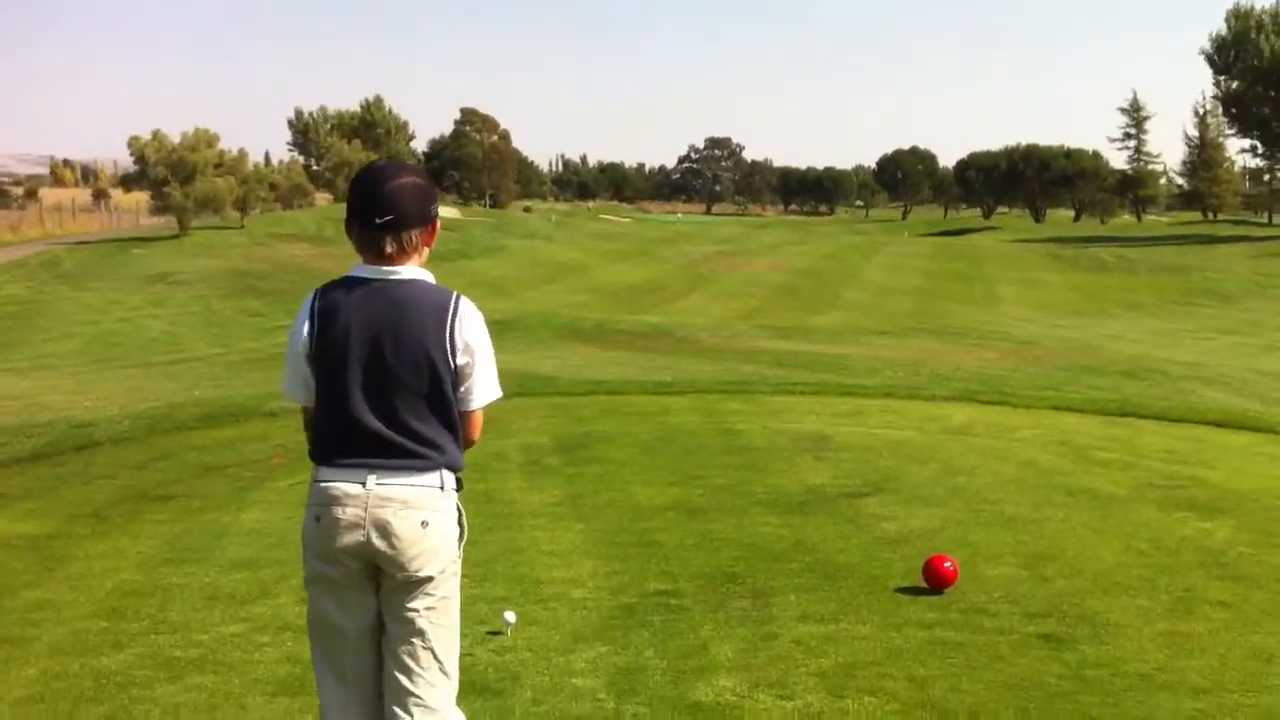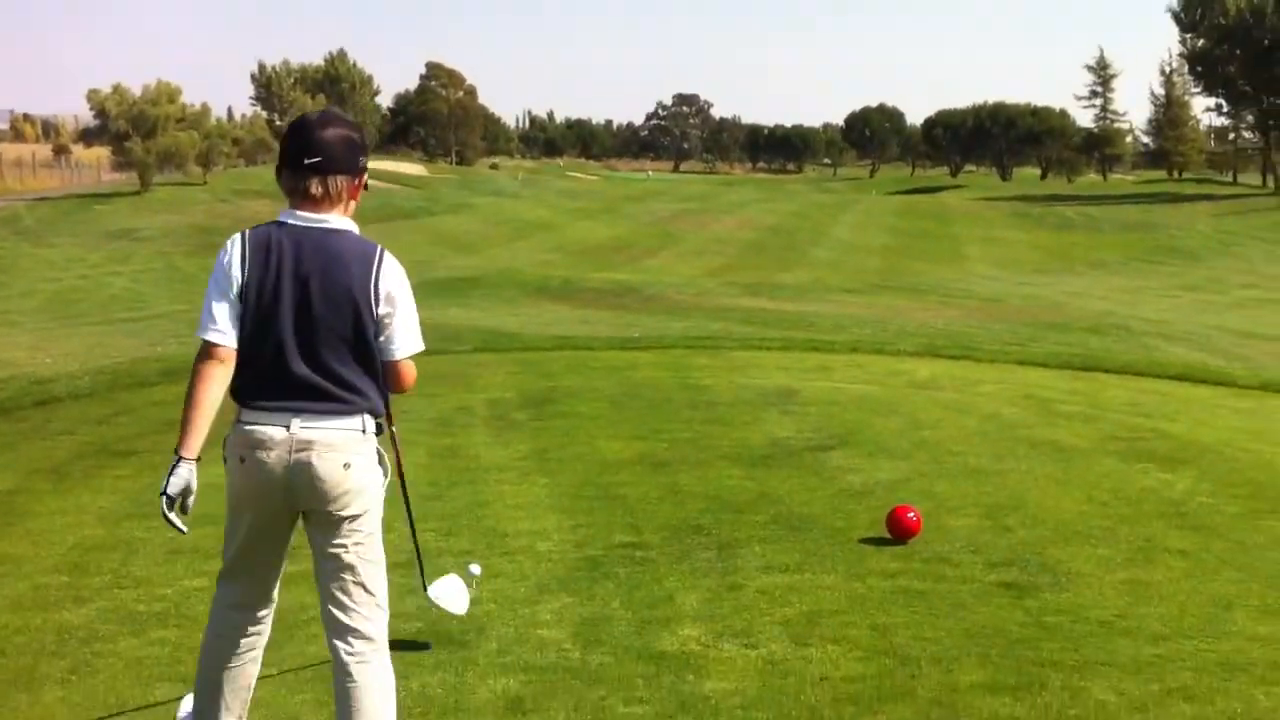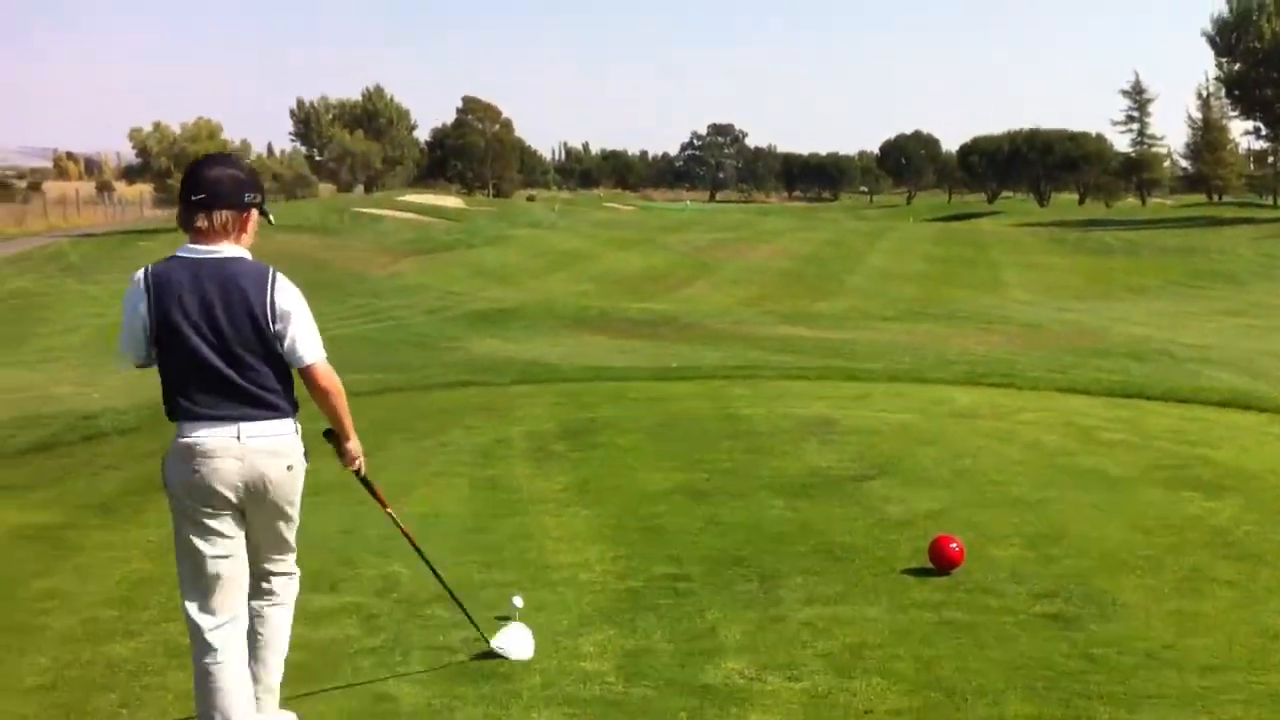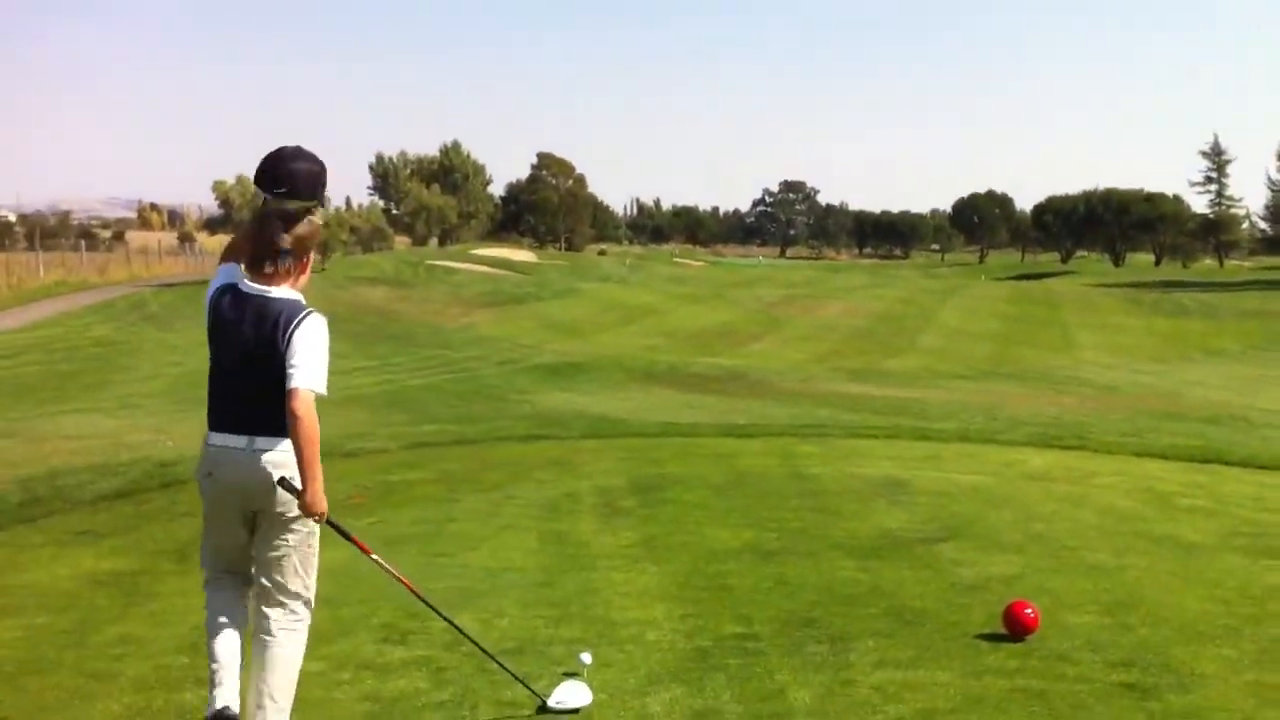
dt=0.5s
person 1, frame 1
left shoulder: (318, 308)
right shoulder: (455, 313)
left elbow: (311, 417)
right elbow: (469, 430)
left hip: (334, 504)
right hip: (421, 507)
person 1, frame 2
left shoulder: (243, 251)
right shoulder: (378, 265)
left elbow: (216, 359)
right elbow: (402, 378)
left wrist: (185, 456)
left hip: (257, 443)
right hip: (343, 449)
left knee: (241, 597)
right knee: (358, 626)
person 1, frame 3
left shoulder: (150, 284)
right shoulder: (273, 286)
left elbow: (138, 357)
right elbow: (318, 376)
right wrist: (347, 436)
left hip: (200, 455)
right hip: (275, 449)
left knee: (214, 617)
right knee: (275, 581)
person 1, frame 4
left shoulder: (222, 297)
right shoulder: (305, 324)
left elbow: (232, 256)
right elbow: (299, 406)
left wrist: (267, 212)
right wrist: (314, 485)
left hip: (221, 459)
right hip: (281, 466)
left knee: (226, 586)
right knee: (284, 606)
